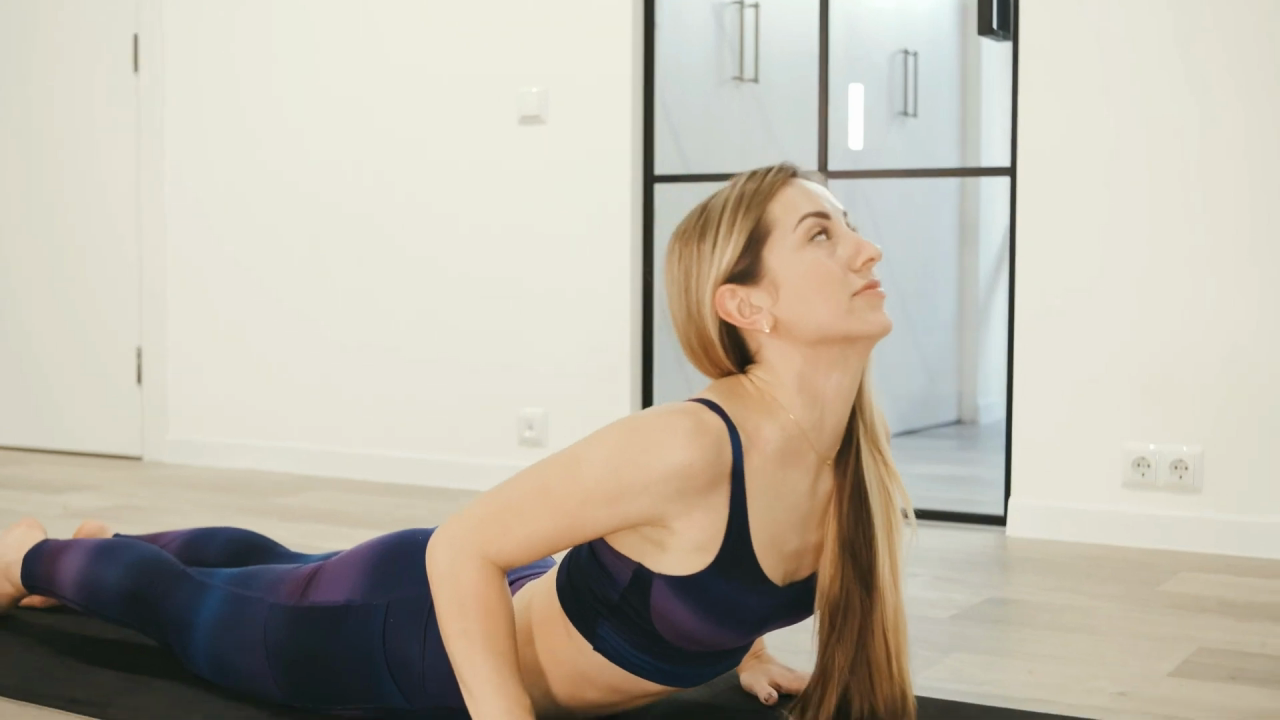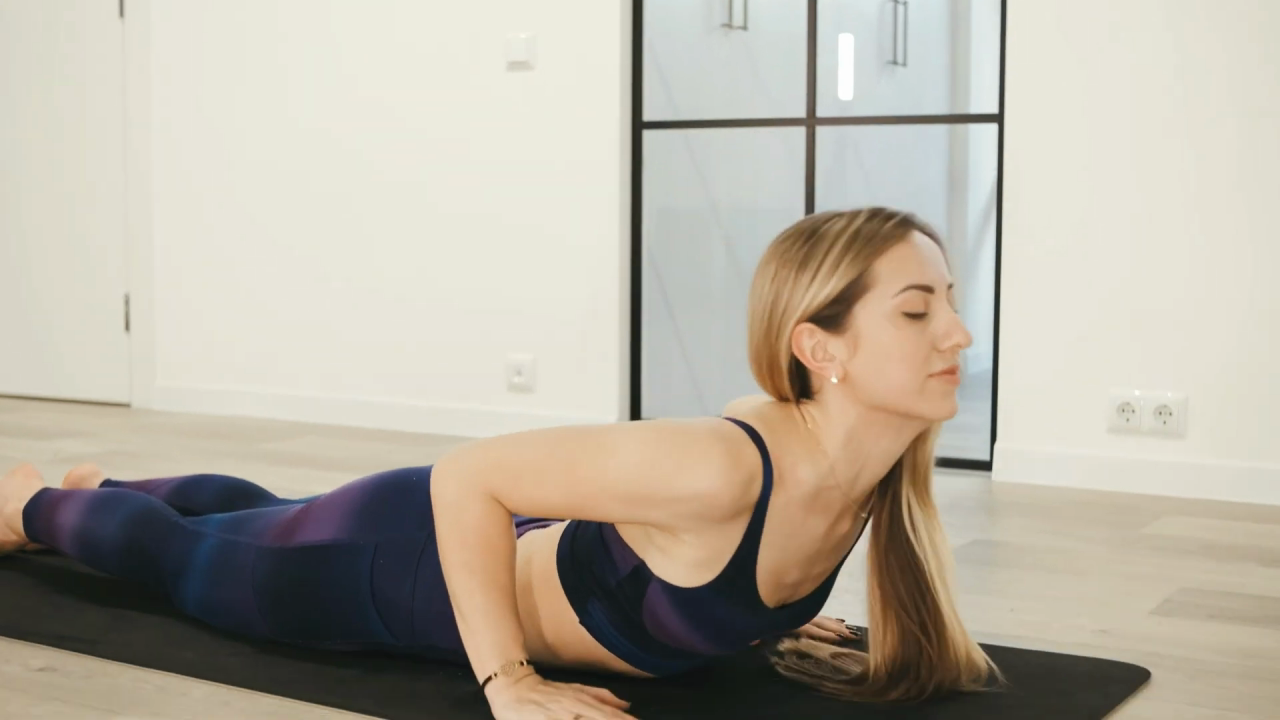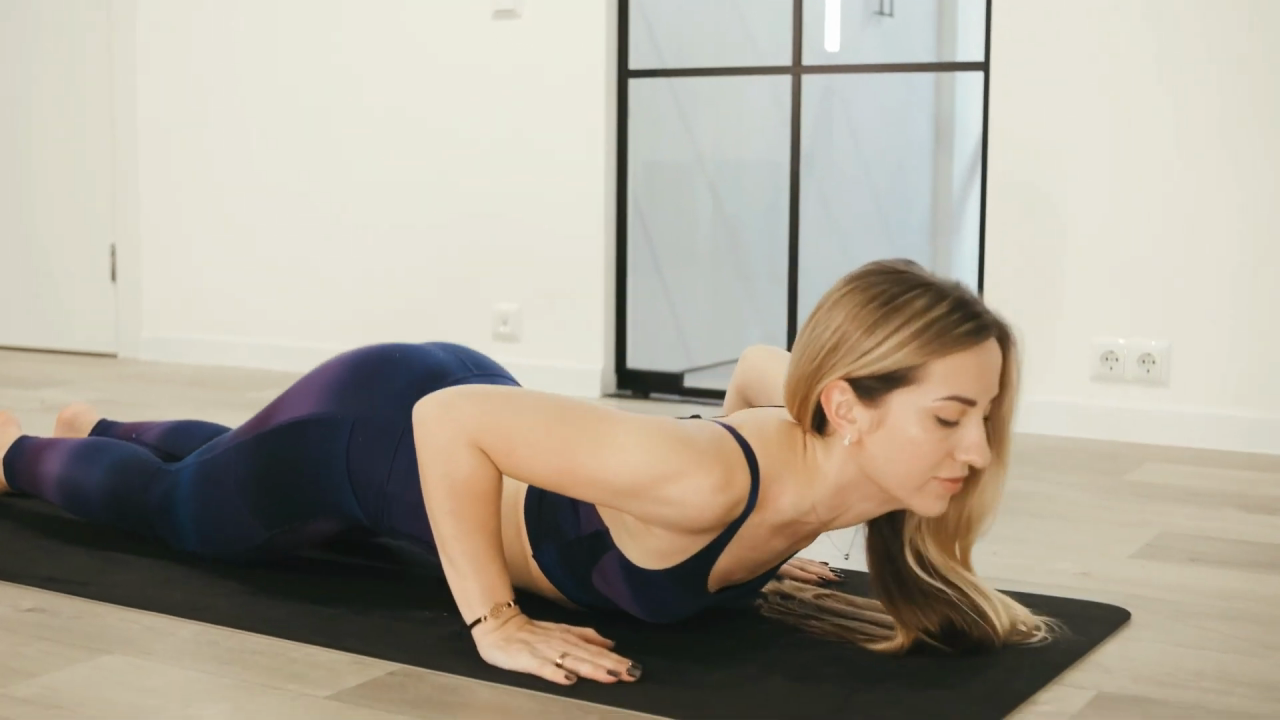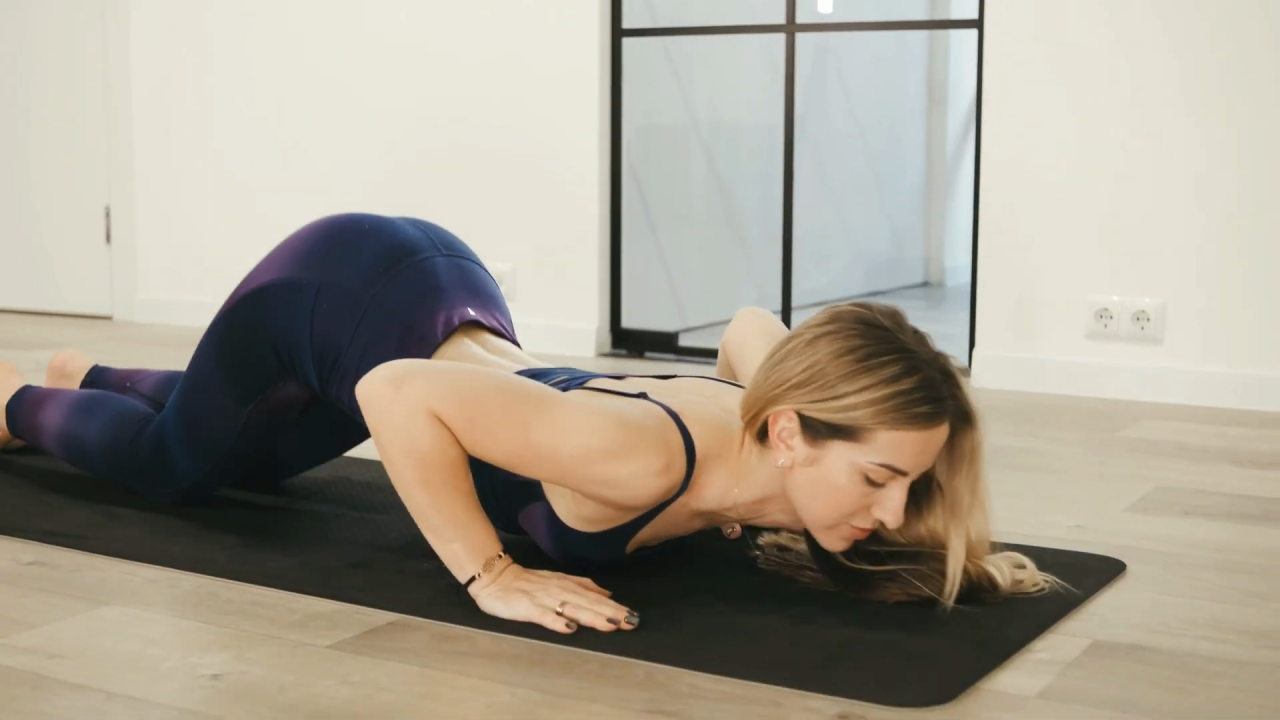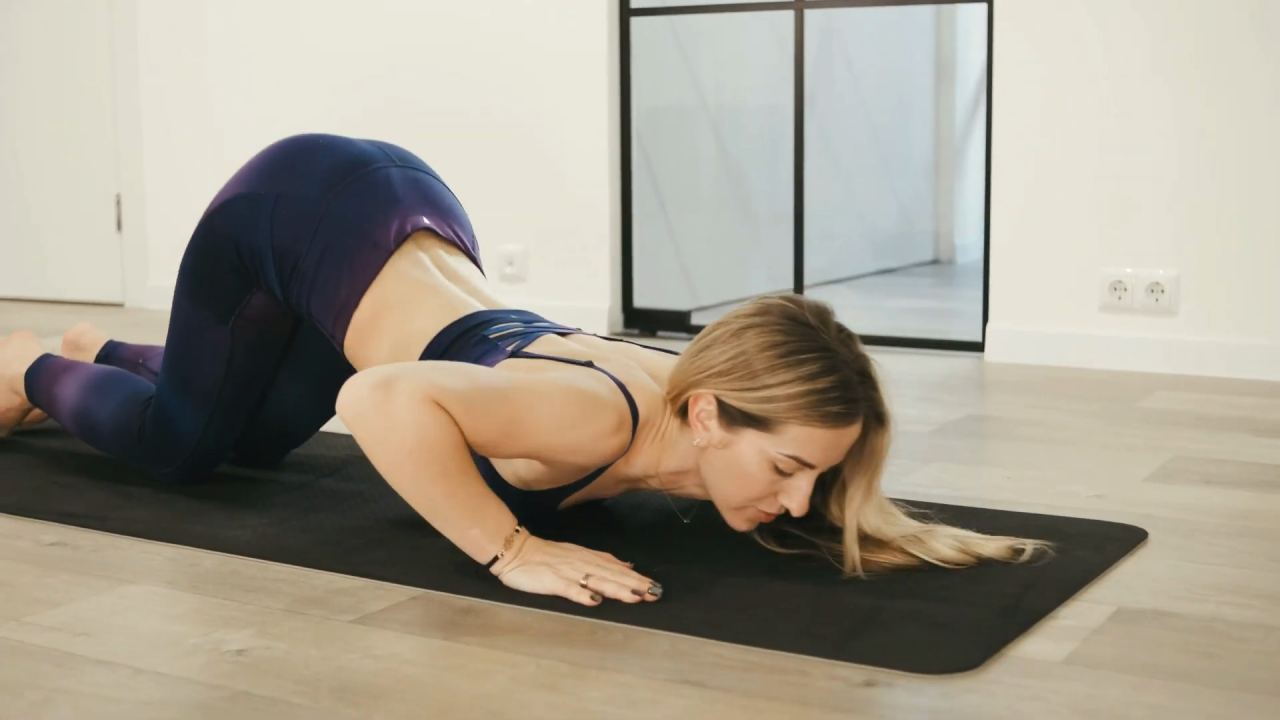
dt=0.4s
person 1, frame 1
left shoulder: (845, 443)
right shoulder: (687, 448)
right elbow: (461, 551)
left hip: (515, 599)
right hip: (407, 637)
left knee: (281, 566)
right knee: (185, 606)
left ankle: (110, 541)
person 1, frame 2
left shoulder: (864, 452)
right shoulder: (717, 470)
right elbow: (466, 479)
left wrist: (766, 611)
left hip: (520, 558)
right hip: (399, 569)
left knee: (265, 514)
right knee: (183, 559)
left ankle: (108, 483)
person 1, frame 3
left shoulder: (828, 455)
right shoulder: (706, 480)
left elbow: (759, 364)
right elbow: (448, 421)
left wrist: (756, 556)
right wrist: (495, 624)
left hip: (447, 423)
right hip: (368, 431)
left knee: (234, 485)
right knee: (175, 509)
left ankle: (98, 426)
person 1, frame 4
left shoulder: (768, 411)
right shoulder: (648, 459)
left elbow: (750, 326)
right elbow: (394, 392)
left wrist: (763, 508)
right wrist: (492, 577)
left hip: (429, 286)
right hip: (330, 297)
left knee: (250, 462)
right knee: (169, 466)
left ankle: (91, 378)
person 1, frame 5
left shoulder: (697, 399)
right shoulder: (600, 423)
left elbow: (761, 316)
right elbow: (379, 399)
left wrist: (792, 473)
right wrist: (511, 552)
left hip: (391, 211)
right hip: (289, 211)
left knee: (259, 440)
right knee: (180, 444)
left ankle: (103, 351)
